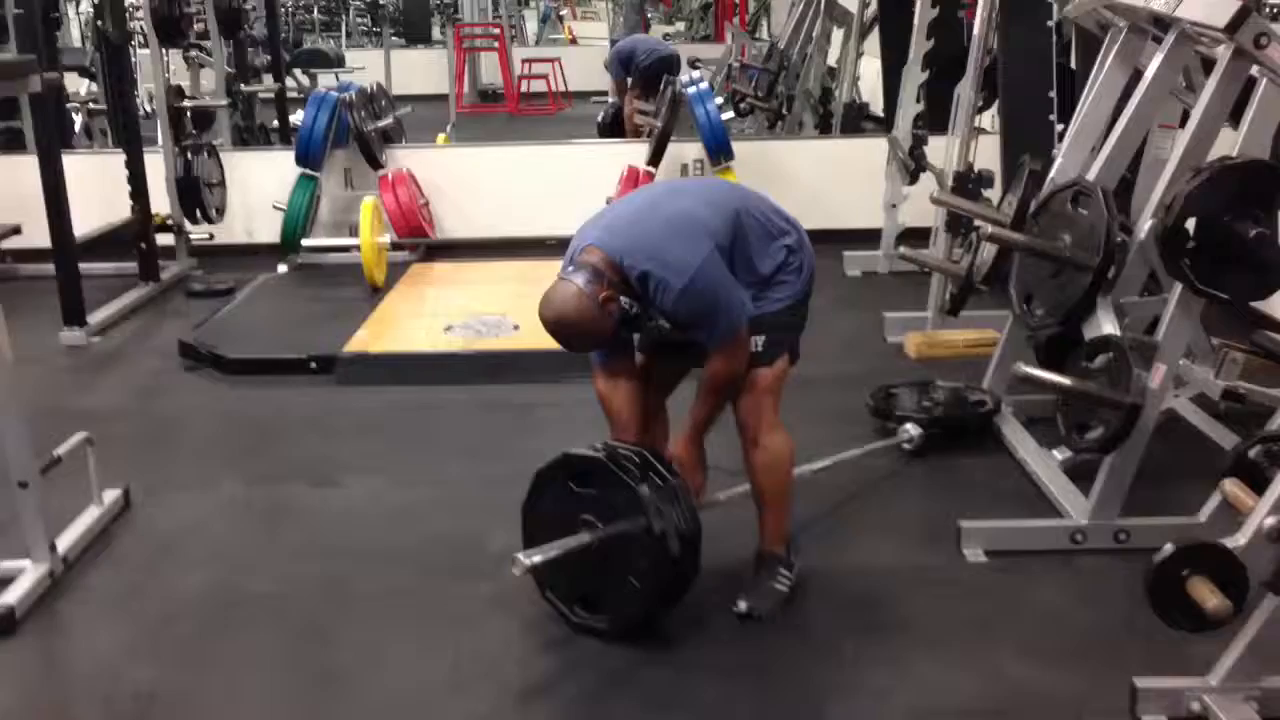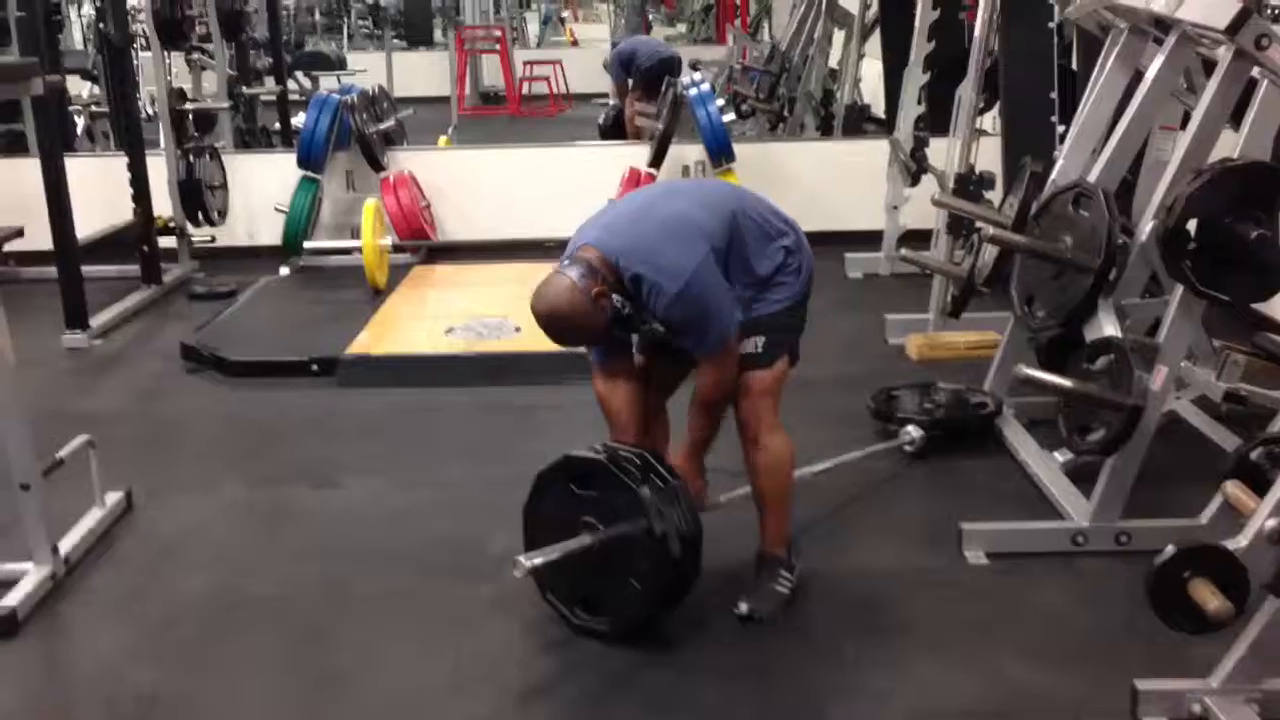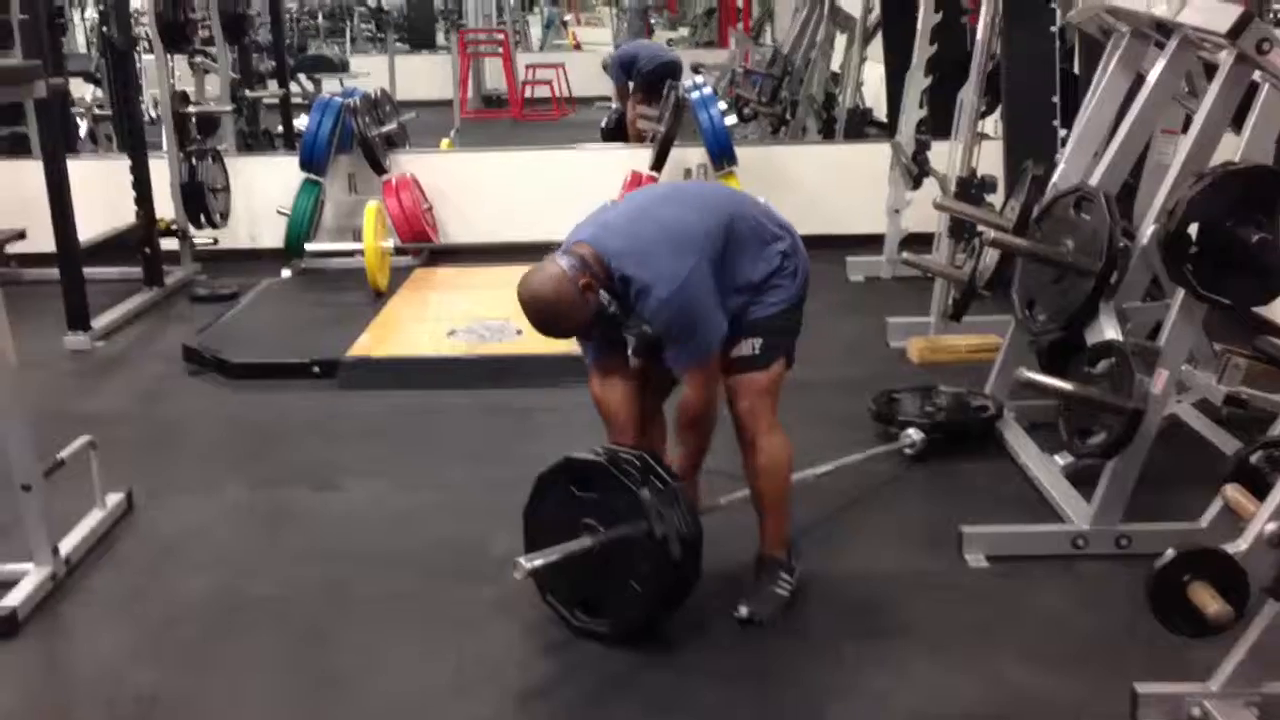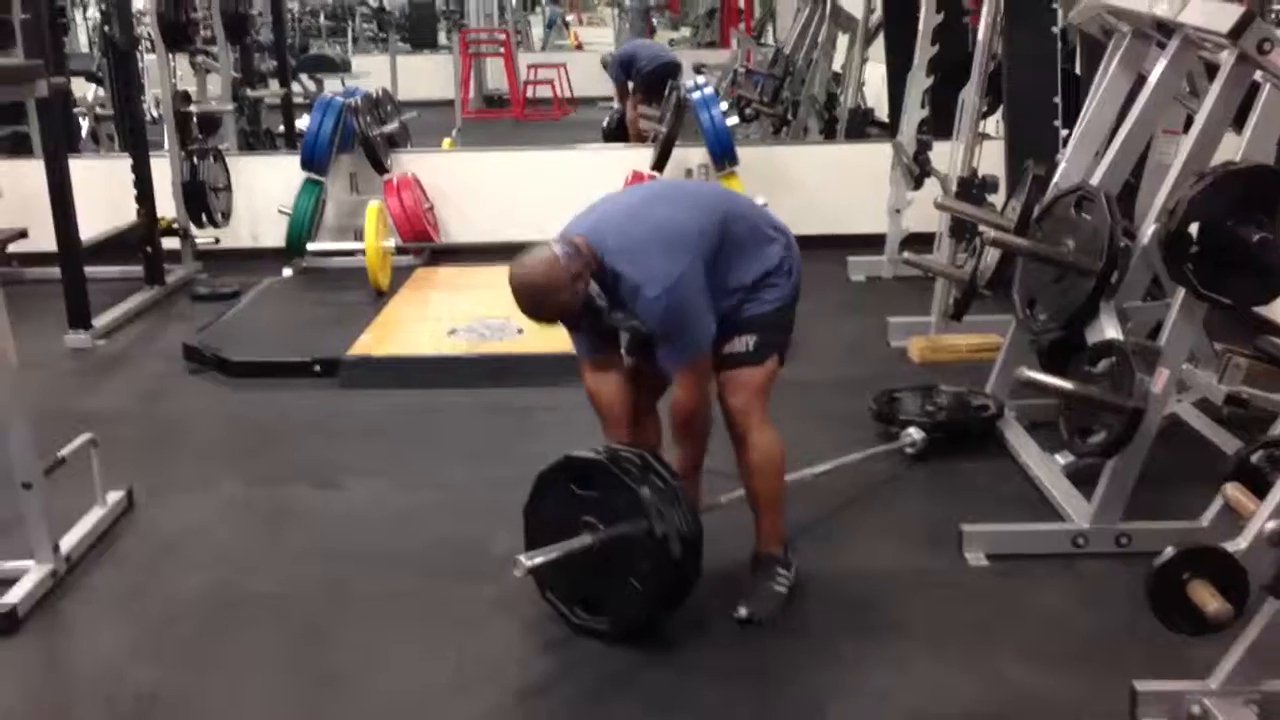
dt=0.1s
person 1, frame 1
left shoulder: (680, 275)
right shoulder: (580, 282)
left elbow: (731, 358)
right elbow: (614, 379)
left wrist: (690, 438)
left hip: (771, 271)
left knee: (755, 416)
right knee: (643, 396)
left ankle: (777, 557)
person 1, frame 2
left shoulder: (674, 279)
right shoulder: (575, 281)
left elbow: (719, 370)
right elbow: (613, 380)
left wrist: (689, 454)
left hip: (769, 273)
left knee: (755, 417)
right knee: (643, 397)
left ankle: (778, 558)
person 1, frame 3
left shoulder: (666, 285)
right shoulder: (573, 274)
left elbow: (701, 389)
right elbow: (610, 380)
left wrist: (684, 477)
left hip: (765, 275)
right hip: (699, 272)
left knee: (752, 417)
right knee: (640, 397)
left ankle: (777, 560)
person 1, frame 4
left shoulder: (657, 284)
right shoulder: (564, 268)
left elbow: (691, 390)
right elbow: (602, 373)
left wrist: (686, 482)
left hip: (757, 275)
right hip: (692, 270)
left knee: (743, 413)
right knee: (633, 395)
left ankle: (773, 557)
